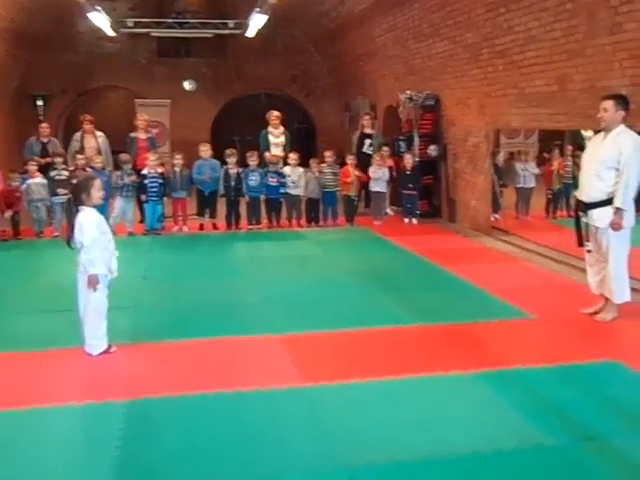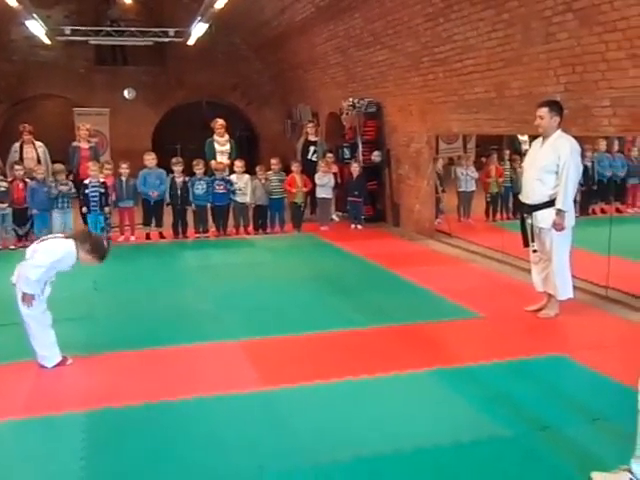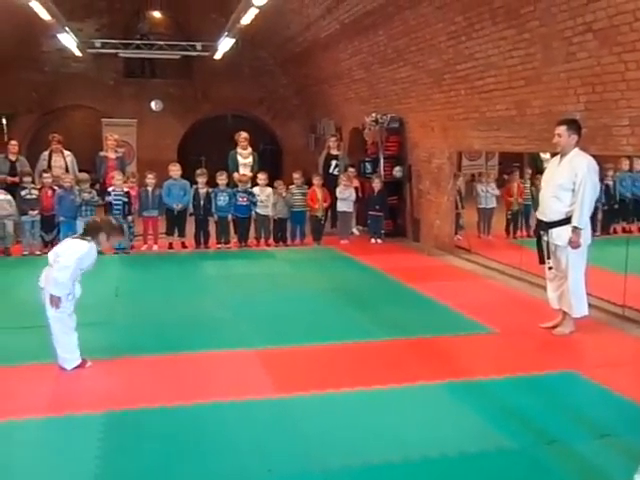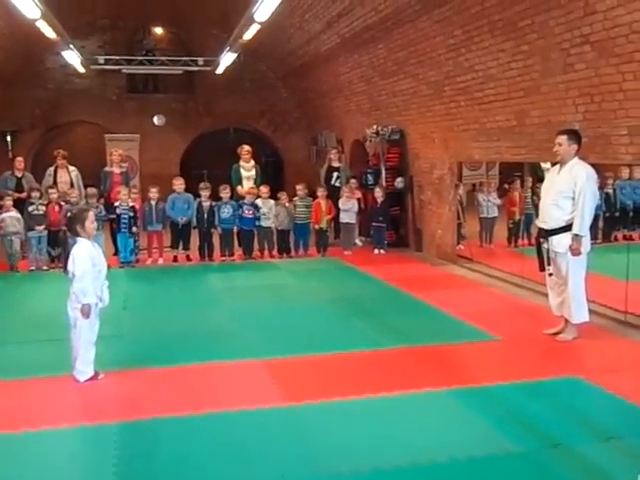
dt=0.7s
person 1, frame 1
right shoulder: (597, 139)
left wrist: (619, 212)
right wrist: (581, 203)
left hip: (609, 211)
right hip: (591, 210)
left knee: (613, 258)
right knee: (594, 257)
left ankle: (613, 305)
right ankle: (602, 300)
person 1, frame 2
left shoulder: (566, 145)
right shoulder: (537, 144)
left elbow: (568, 181)
left wrist: (561, 213)
right wrist: (525, 206)
left hip: (552, 213)
right hip: (534, 212)
left knee: (555, 257)
right knee: (538, 257)
left ankle: (555, 303)
right ankle: (546, 298)
person 1, frame 3
left shoulder: (583, 163)
right shoulder: (555, 162)
left elbow: (585, 199)
left wrist: (576, 230)
right wrist: (541, 223)
left hip: (567, 230)
right hip: (550, 228)
left knee: (570, 275)
right knee: (554, 274)
left ankle: (569, 320)
right ankle: (561, 315)
person 1, frame 4
left shoulder: (583, 172)
right shoulder: (553, 172)
left elbow: (585, 207)
left wrist: (577, 238)
right wrist: (541, 231)
left hip: (568, 237)
right hip: (550, 236)
left knee: (571, 281)
right knee: (555, 281)
left ankle: (573, 326)
right ankle: (563, 321)
person 2, frame 1
left shoulder: (92, 215)
right shoulder: (88, 218)
right elbow: (88, 248)
right wrist: (93, 273)
left hip: (99, 270)
right hip: (94, 272)
left knee: (96, 307)
right knee: (94, 308)
left ankle: (96, 343)
right ankle: (96, 346)
person 2, frame 2
left shoulder: (70, 246)
right shoulder: (65, 249)
right elbow: (34, 268)
left wrist: (31, 289)
right wrist: (28, 291)
left hip: (35, 285)
right hip: (29, 285)
left knee: (42, 320)
right knee: (38, 321)
left ankle: (50, 356)
right ankle: (50, 358)
person 2, frame 3
left shoulder: (88, 244)
right shoulder: (83, 248)
right elbow: (62, 269)
left wrist: (59, 292)
right wrist: (55, 293)
left hip: (62, 287)
right hip: (57, 289)
left knee: (66, 322)
right knee: (62, 324)
left ankle: (72, 358)
right ankle: (70, 361)
person 2, frame 4
left shoulder: (90, 245)
right shoulder: (82, 250)
right elbow: (82, 279)
right wrist: (86, 303)
left hip: (91, 300)
right hip: (85, 302)
left knee: (86, 336)
right knee: (84, 337)
left ankle: (83, 369)
right ankle: (84, 373)
